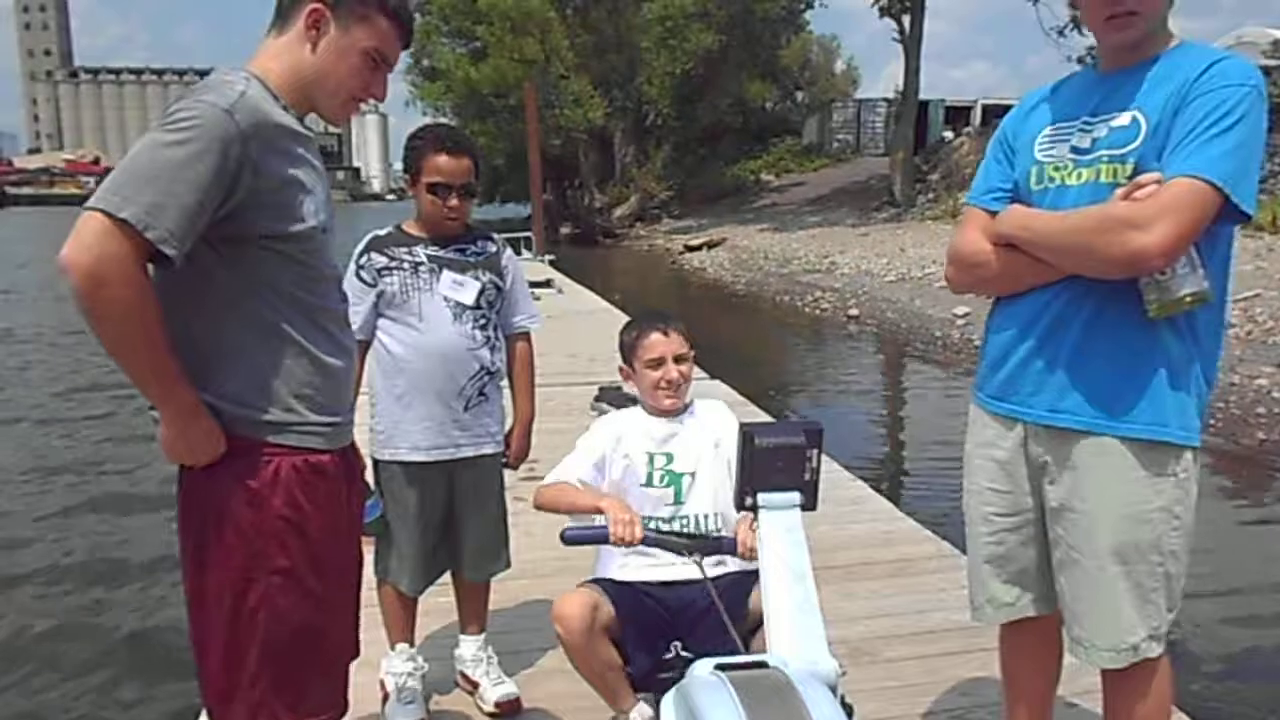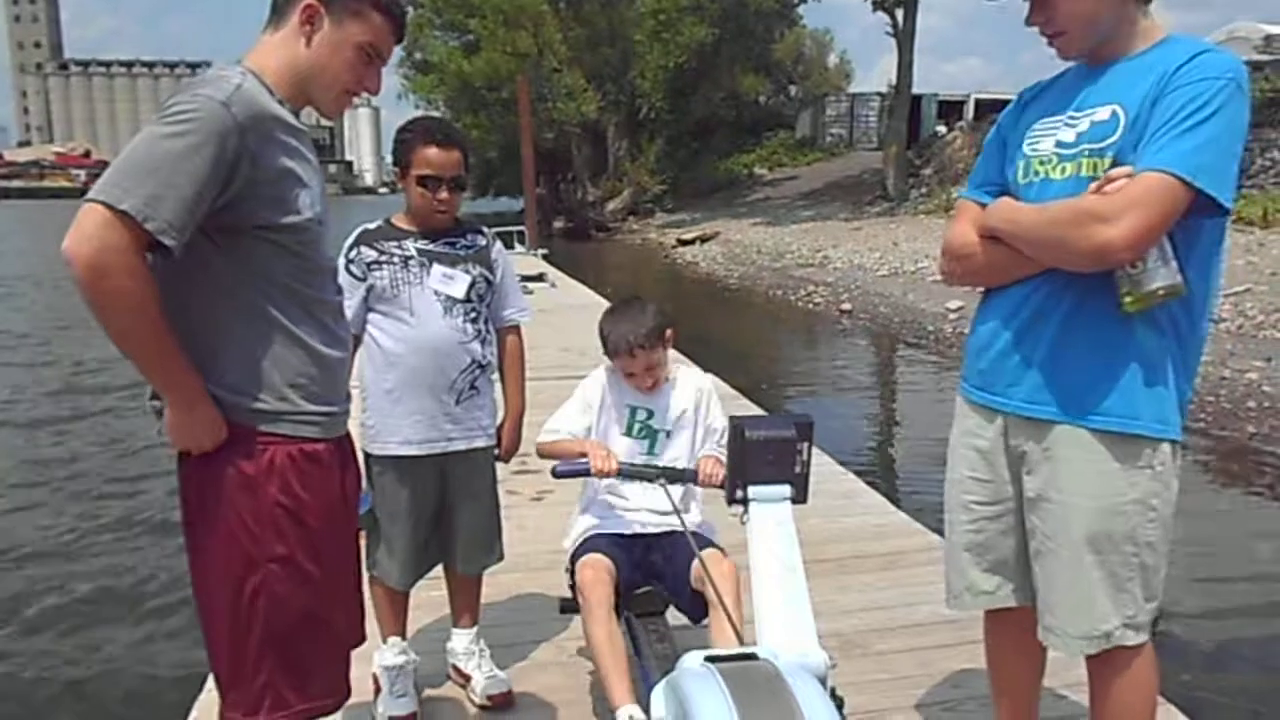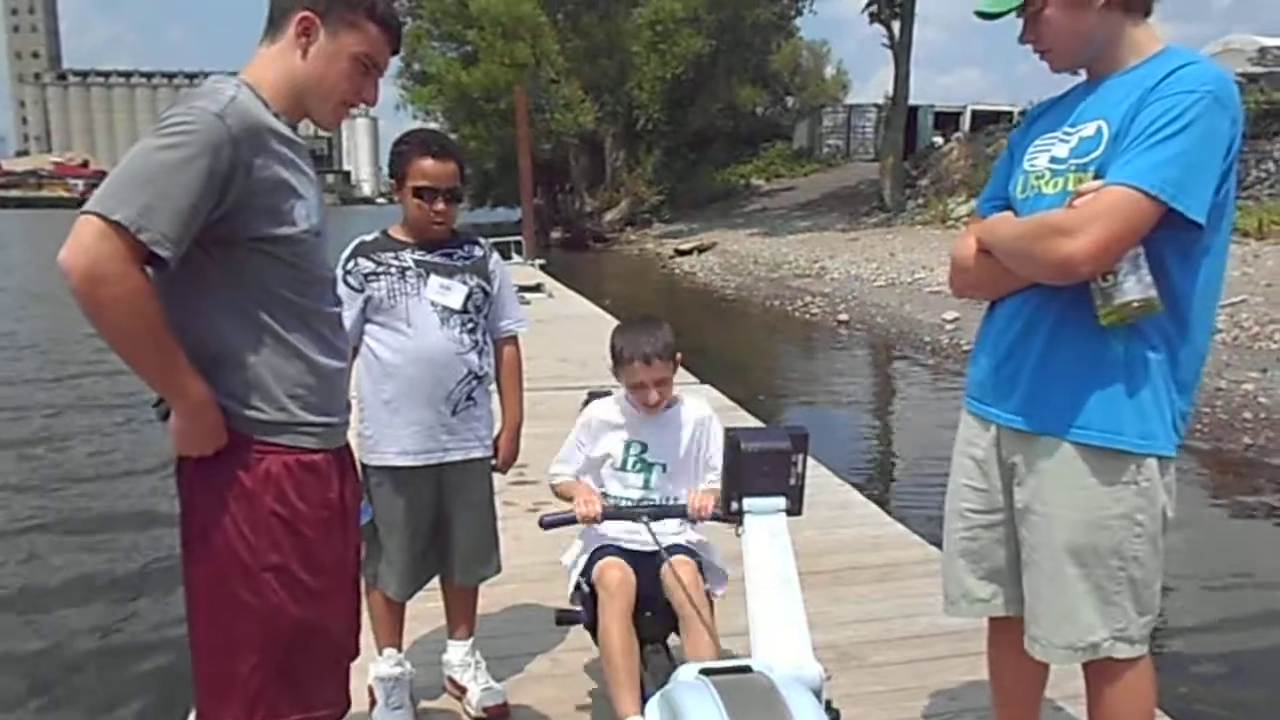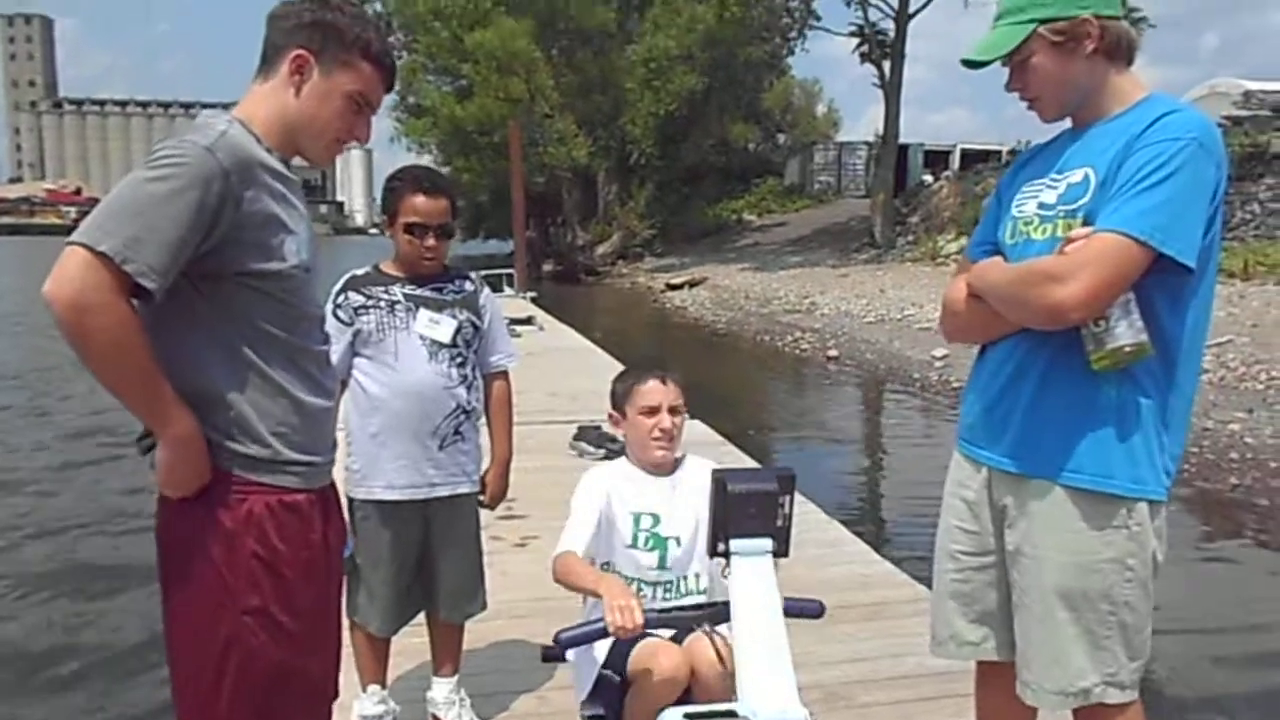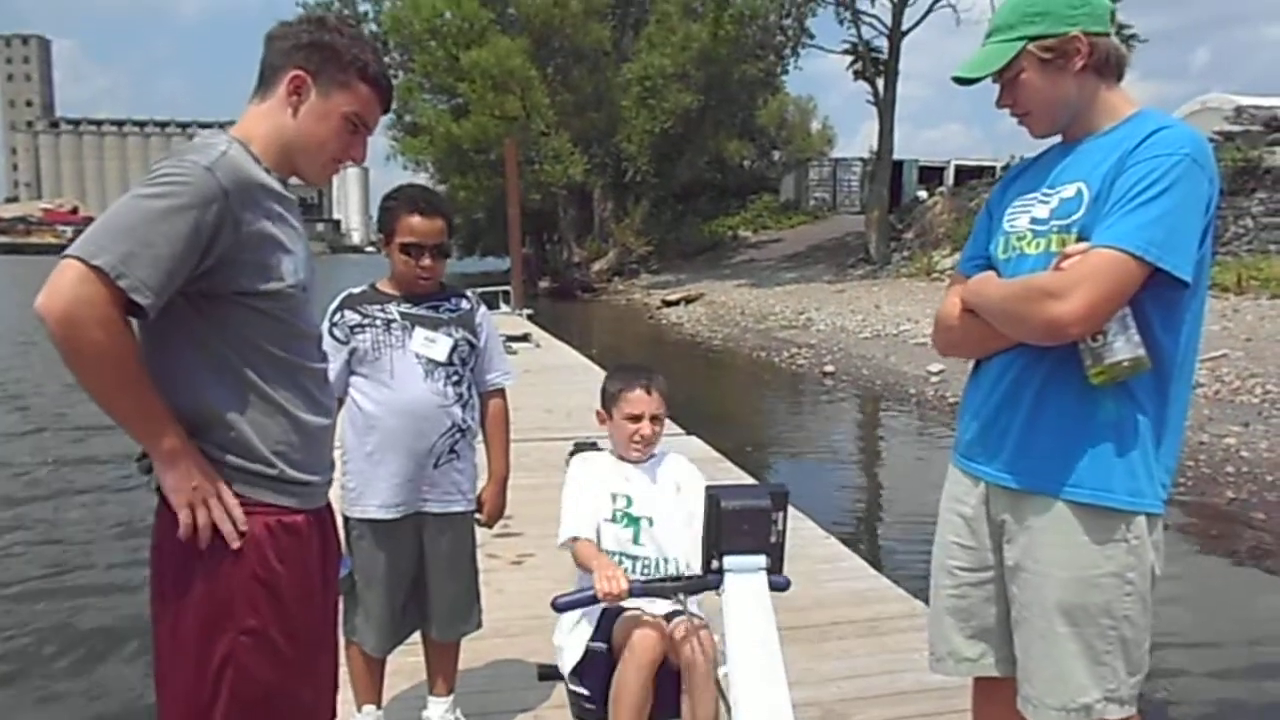
dt=0.4s
person 1, frame 1
left shoulder: (1220, 85)
right shoulder: (1035, 113)
left elbow: (1150, 237)
right elbow: (966, 264)
left wrist: (1021, 224)
right wrist: (1097, 235)
left hip: (1127, 415)
right hip: (1007, 401)
left knee: (1127, 640)
right knee: (1024, 607)
person 1, frame 2
left shoulder: (1200, 78)
right shoulder: (1033, 105)
left elbow: (1116, 231)
right elbow: (958, 255)
left wrist: (1009, 217)
right wrist: (1070, 232)
left hip: (1106, 407)
right hip: (992, 391)
left knee: (1111, 628)
right knee: (1006, 599)
person 1, frame 3
left shoulder: (1190, 92)
right shoulder: (1043, 121)
left elbow: (1078, 247)
right elbow: (966, 272)
left wrist: (1001, 231)
right wrist: (1045, 240)
left hip: (1101, 419)
right hip: (995, 405)
left knee: (1106, 641)
right knee: (1008, 611)
person 1, frame 4
left shoulder: (1175, 138)
right shoulder: (1031, 167)
left elbow: (1070, 294)
right elbow: (957, 315)
left wrist: (992, 277)
right wrist: (1038, 288)
left hip: (1091, 465)
right hip: (986, 449)
right knee: (996, 659)
person 1, frame 5
left shoulder: (1166, 153)
right shoulder: (1020, 182)
left elbow: (1068, 309)
right elbow: (950, 331)
left wrist: (984, 290)
right wrist: (1032, 302)
left hip: (1086, 483)
right hip: (982, 466)
person 2, frame 1
left shoulder: (285, 135)
right shoulder: (228, 116)
right elbow: (95, 256)
left wrist: (336, 451)
right wrist: (183, 415)
left hip: (315, 459)
right hip: (263, 470)
person 2, frame 2
left shoulder: (280, 129)
right shoulder: (224, 108)
right elbow: (96, 246)
left wrist: (326, 438)
right wrist: (187, 401)
left hip: (310, 447)
right hip: (260, 456)
person 2, frame 3
left shoulder: (278, 143)
right shoulder: (221, 121)
right elbow: (93, 258)
left wrist: (326, 458)
right wrist: (194, 405)
left hip: (311, 459)
right hip: (258, 467)
person 2, frame 4
left shoulder: (271, 177)
right shoulder: (213, 156)
right elbow: (77, 288)
left wrist: (313, 493)
right wrist: (179, 436)
left hip: (295, 498)
right hip: (242, 507)
person 2, frame 5
left shoulder: (267, 195)
right shoulder: (213, 176)
right elbow: (70, 302)
left wrist: (303, 517)
right wrist: (173, 453)
left hip: (293, 517)
right hip: (239, 527)
person 3, frame 1
left shoulder: (494, 255)
right shoulder: (378, 255)
left elbow: (518, 340)
right elbow: (350, 345)
left wrist: (523, 421)
left hip: (477, 437)
right hip: (404, 441)
left knee: (475, 552)
right knee: (401, 556)
left ankle: (473, 654)
right ankle: (402, 666)
person 3, frame 2
left shoulder: (483, 248)
right shoulder: (368, 248)
left elbow: (508, 332)
left wrist: (514, 413)
left hip: (469, 430)
right hip: (395, 433)
left knee: (468, 545)
right knee: (392, 549)
left ankle: (465, 645)
right ankle: (393, 658)
person 3, frame 3
left shoulder: (480, 259)
right shoulder: (365, 260)
left elbow: (506, 343)
left wrist: (512, 424)
left hip: (466, 441)
right hip: (392, 444)
left knee: (465, 556)
right knee: (389, 561)
left ankle: (461, 657)
right ankle: (389, 671)
person 3, frame 4
left shoulder: (472, 294)
right shoulder: (355, 293)
left elbow: (496, 379)
left wrist: (501, 460)
left hip: (453, 475)
right hip: (379, 479)
left knee: (450, 593)
right knee: (373, 598)
person 3, frame 5
left shoulder: (468, 313)
right shoulder: (351, 312)
left elbow: (492, 396)
left wrist: (498, 478)
left hip: (448, 493)
right hip: (374, 496)
left knee: (446, 612)
right knee: (369, 617)
person 4, frame 1
left shoulder: (718, 419)
right shoulder: (615, 429)
right elbow: (544, 495)
left wrist: (752, 520)
right wrist: (606, 501)
left hip: (713, 583)
right hip: (635, 585)
right knee: (570, 613)
person 4, frame 2
left shoulder: (697, 386)
right shoulder: (601, 385)
left elbow: (716, 448)
right elbow: (545, 444)
left wrist: (713, 462)
right wrist: (589, 446)
left hip: (677, 526)
right hip: (610, 525)
left knee: (723, 573)
right knee: (591, 579)
person 4, frame 3
left shoulder: (698, 416)
right shoulder: (600, 416)
left elbow: (717, 481)
right elbow: (559, 479)
left wrist: (709, 494)
right wrist: (580, 491)
left hip: (676, 539)
right hip: (609, 540)
left knee: (684, 574)
right knee: (615, 578)
person 4, frame 4
left shoulder: (705, 478)
right shoulder: (603, 483)
right elbow: (563, 564)
right wrist: (609, 586)
right hip: (620, 635)
left knee: (713, 659)
right knee: (668, 665)
person 4, frame 5
left shoulder: (681, 471)
right shoulder: (587, 468)
right elbow: (579, 542)
right wrist: (600, 564)
left hip: (673, 609)
right hip: (605, 615)
left knee: (697, 641)
right knee: (646, 637)
